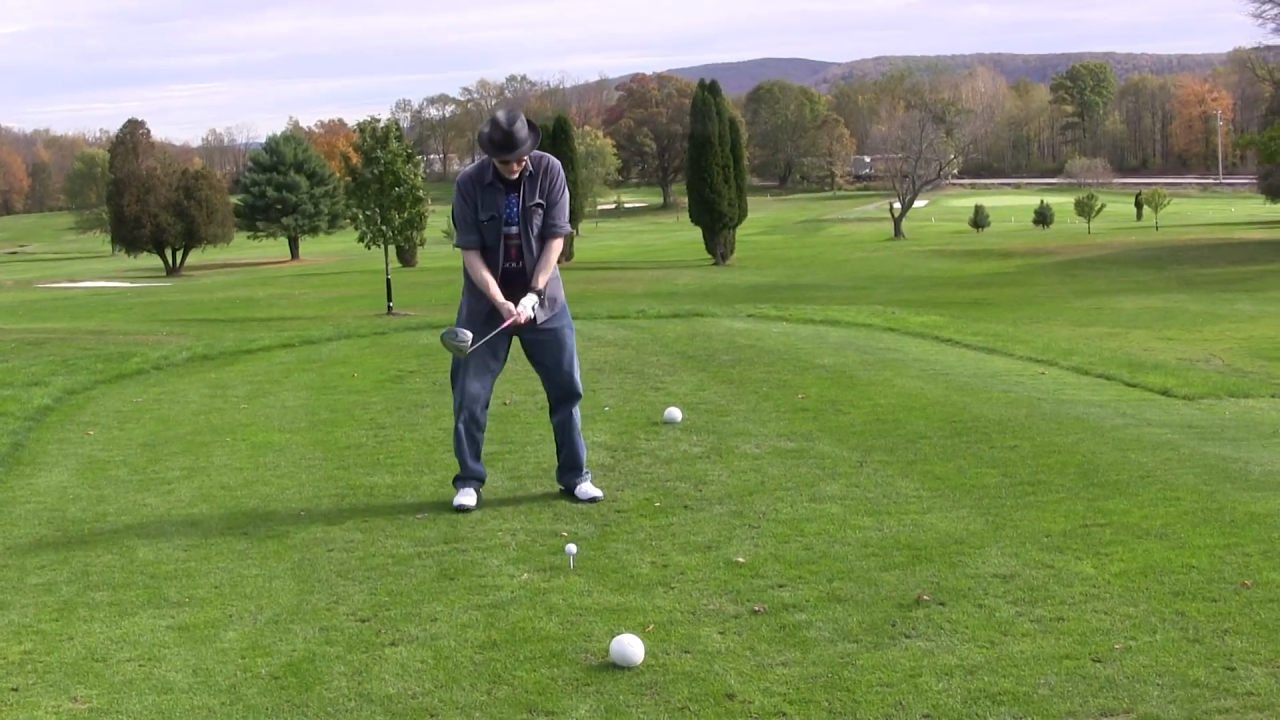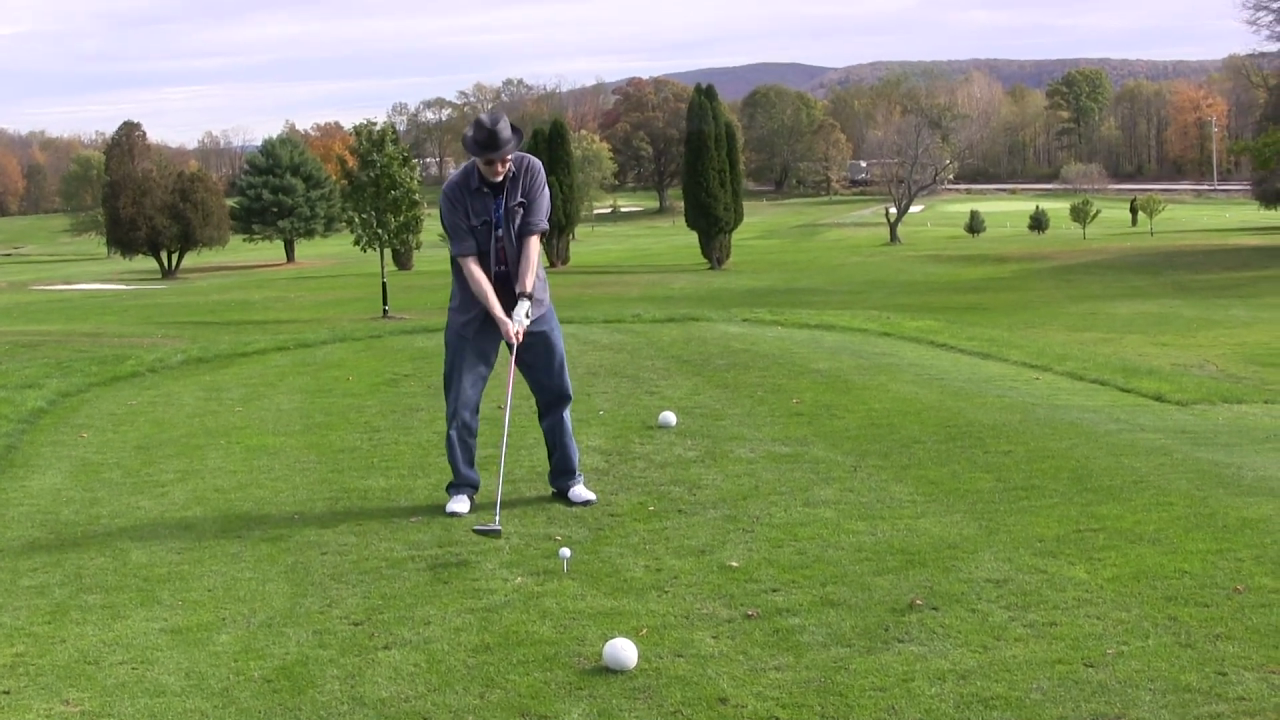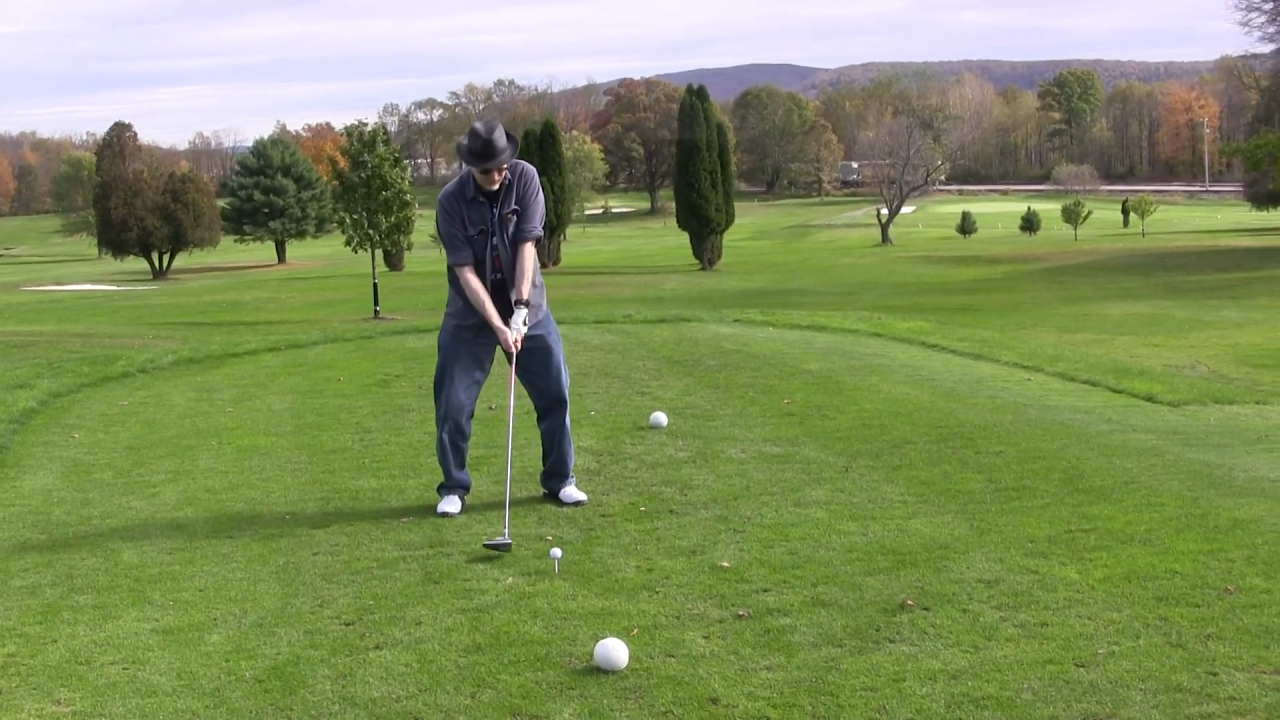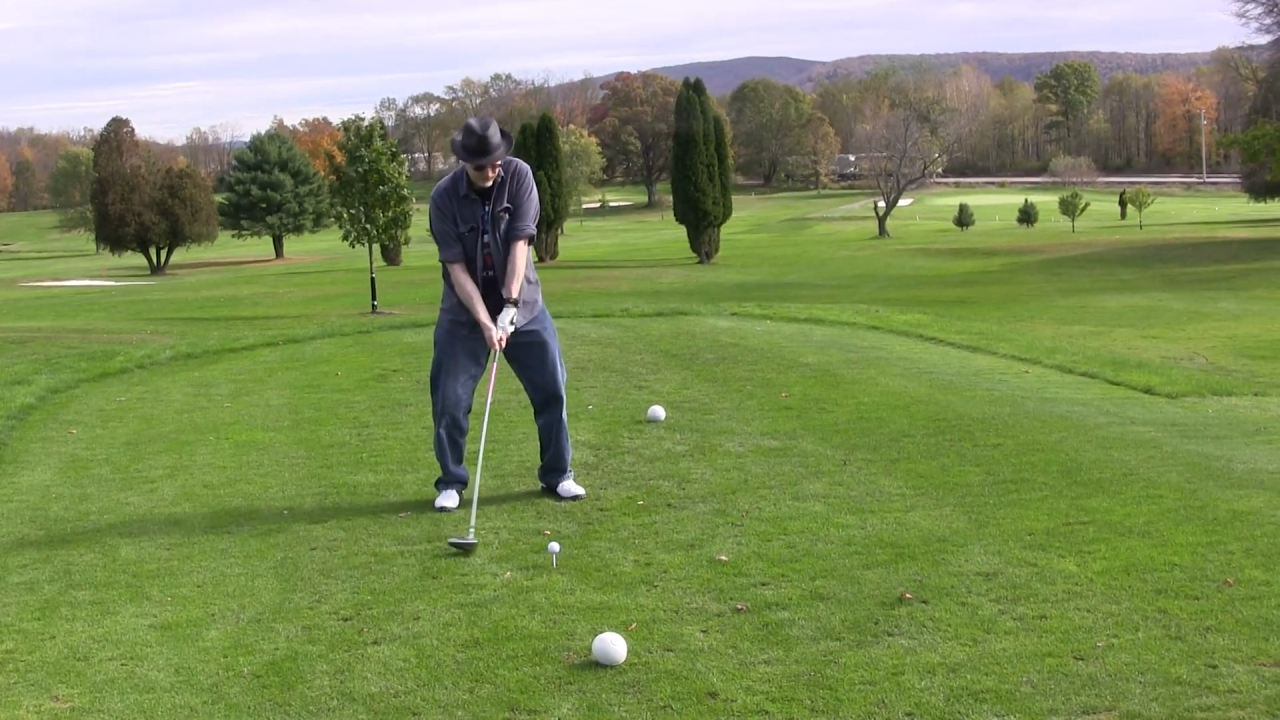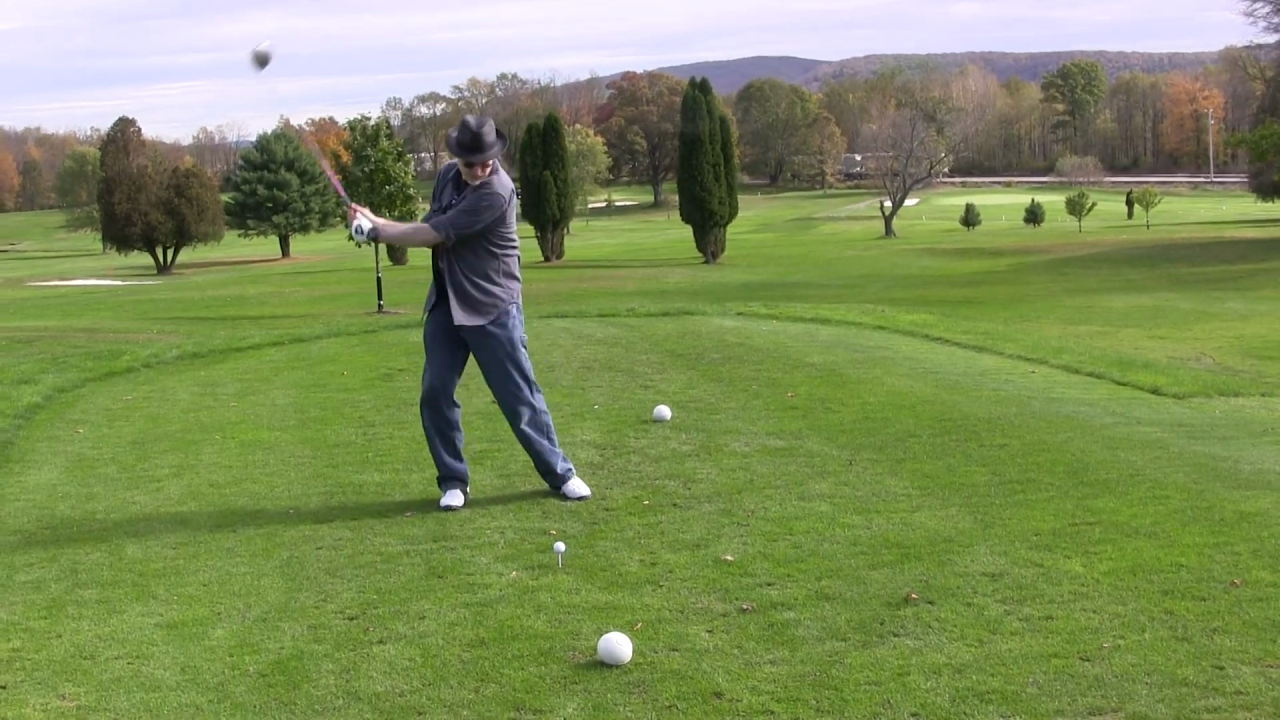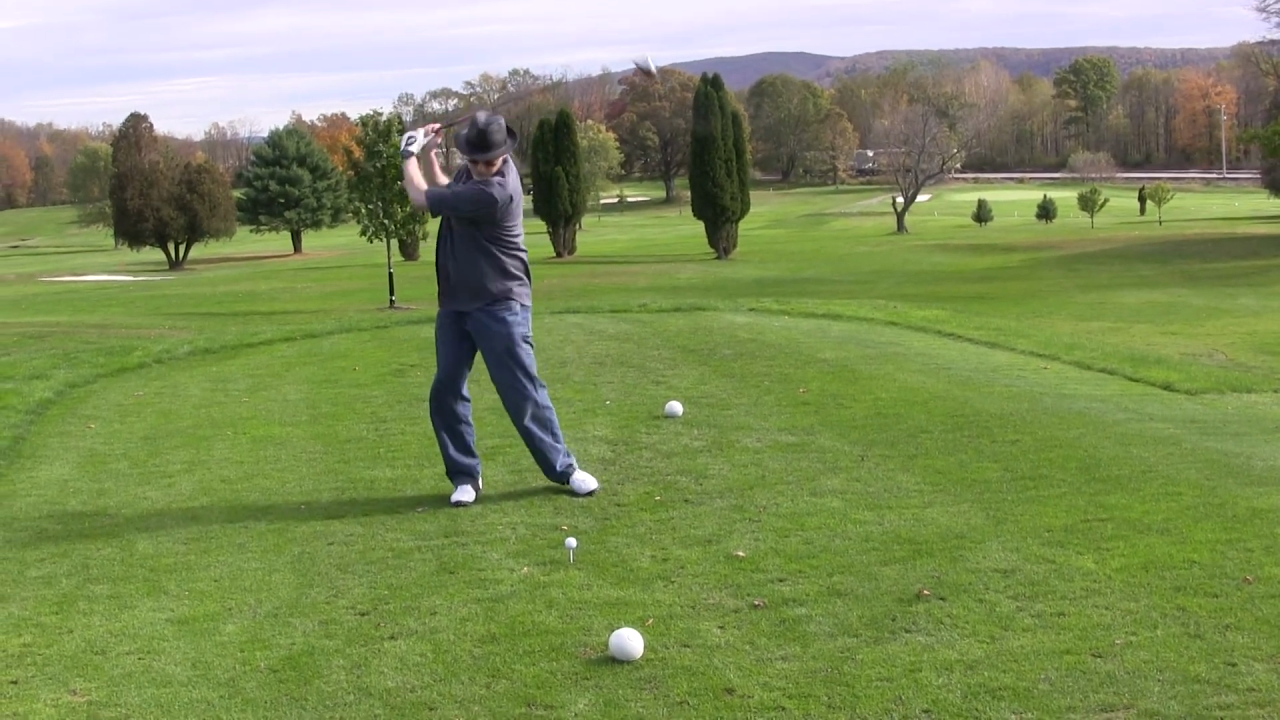
dt=0.5s
person 1, frame 1
left shoulder: (550, 170)
right shoulder: (469, 183)
left elbow: (555, 239)
right elbow: (471, 253)
left wrist: (532, 296)
right wrist: (500, 303)
left hip: (543, 298)
right hip: (485, 302)
left knee: (566, 387)
right knee: (470, 392)
left ankle: (574, 475)
right ankle: (469, 480)
person 1, frame 2
left shoulder: (531, 170)
right shoulder: (455, 190)
left elbow: (532, 239)
right elbow: (468, 262)
left wrist: (523, 301)
right wrist: (499, 317)
left hip: (530, 301)
right hip: (475, 308)
left knee: (556, 391)
right knee: (461, 399)
left ankle: (566, 478)
right ankle: (462, 486)
person 1, frame 3
left shoulder: (526, 177)
right shoulder: (451, 200)
left elbow: (527, 245)
right elbow: (465, 270)
left wrist: (520, 308)
right wrist: (497, 325)
left hip: (527, 307)
right hip: (470, 314)
left knee: (555, 394)
right knee: (453, 403)
left ankle: (559, 479)
right ankle: (454, 487)
person 1, frame 4
left shoulder: (519, 175)
right shoulder: (444, 196)
left elbow: (519, 244)
right elbow: (456, 268)
left wrist: (510, 305)
right wrist: (485, 322)
left hip: (522, 302)
right hip: (465, 309)
left knee: (551, 389)
right knee: (450, 400)
left ankle: (557, 474)
right ankle: (452, 482)
person 1, frame 5
left shoulder: (496, 191)
right shoulder: (449, 176)
left elbow: (431, 235)
right elbow: (428, 224)
left wrist: (376, 228)
right wrist: (376, 221)
left hip: (492, 308)
right hip: (446, 306)
left knee: (518, 395)
right knee: (436, 395)
left ankle: (561, 473)
right ankle: (454, 480)
person 1, frame 6
left shoulder: (494, 191)
right shoulder: (475, 172)
left elbow: (422, 199)
right elbow: (447, 194)
left wrist: (410, 154)
right wrist: (429, 154)
left hip: (500, 302)
right hip: (458, 300)
left knee: (521, 390)
right knee: (446, 391)
left ankle: (563, 467)
right ankle: (465, 475)
